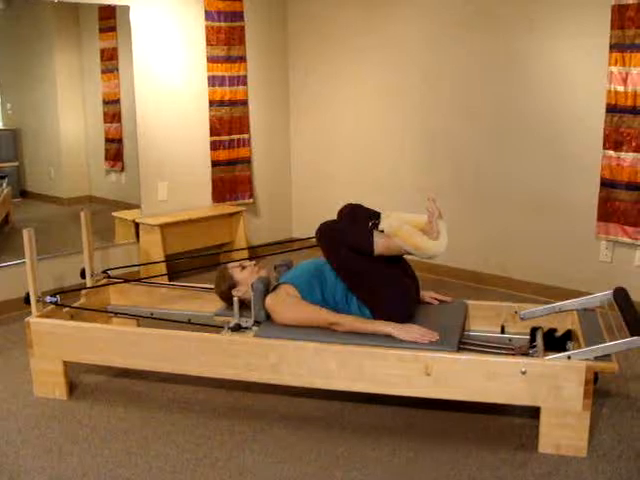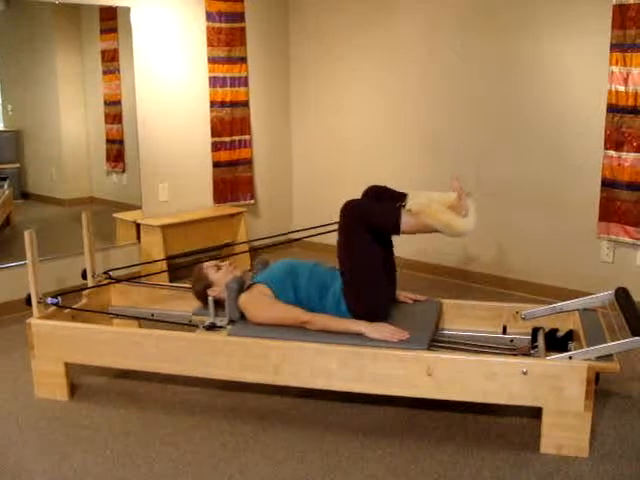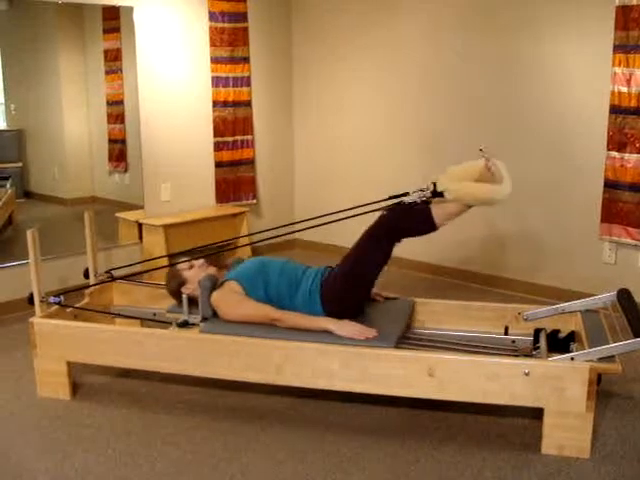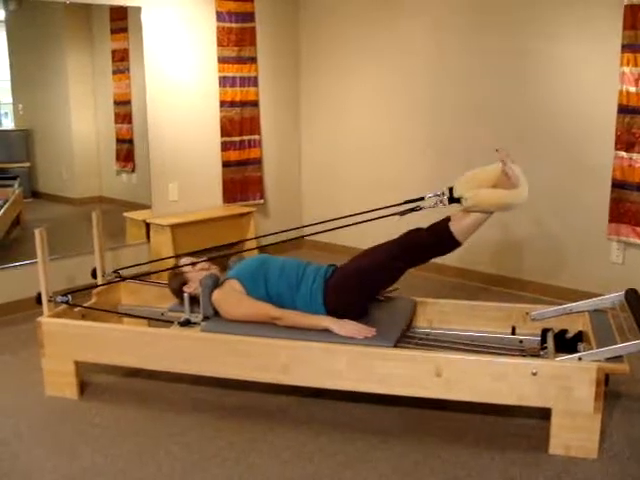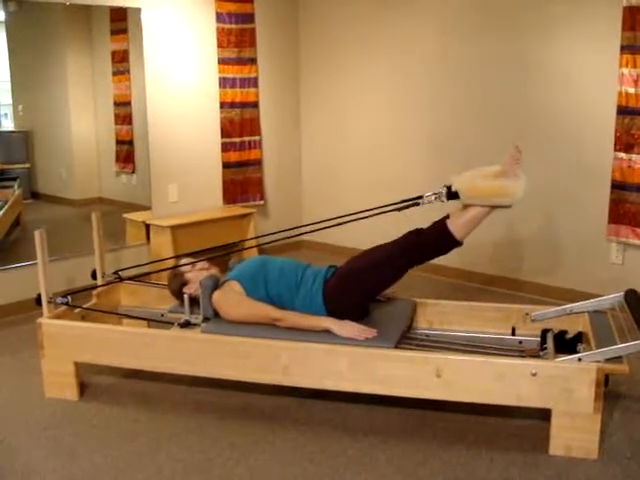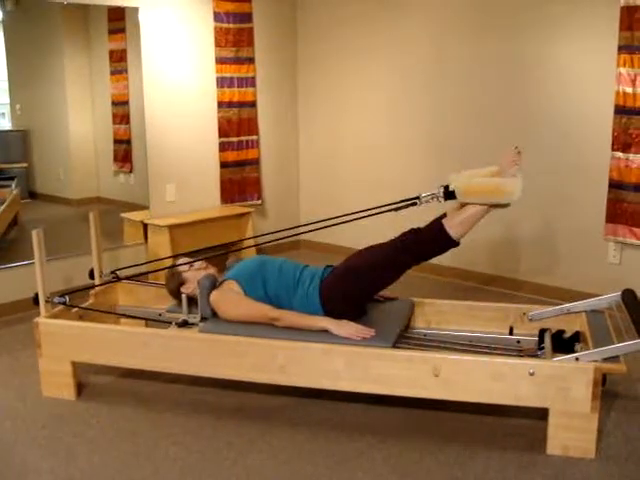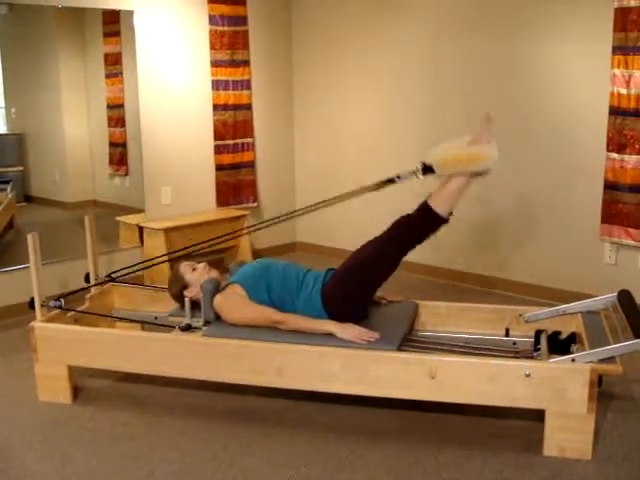
dt=0.5s
person 1, frame 1
left shoulder: (289, 280)
right shoulder: (276, 303)
right elbow: (333, 321)
left wrist: (415, 293)
right wrist: (393, 328)
right hip: (389, 305)
left knee: (349, 213)
right knee: (328, 232)
left ankle: (420, 234)
right ankle: (415, 243)
person 1, frame 2
left shoulder: (265, 280)
right shoulder: (249, 302)
right elbow: (307, 319)
left wrist: (391, 292)
right wrist: (364, 327)
left hip: (368, 291)
right hip: (362, 305)
left knee: (374, 196)
right knee: (354, 210)
left ankle: (443, 215)
right ankle: (442, 222)
person 1, frame 3
left shoulder: (238, 274)
right shoulder: (221, 299)
right elbow: (276, 316)
left wrist: (362, 287)
right wrist: (333, 324)
left hip: (329, 281)
right hip: (330, 300)
left knee: (398, 213)
right knee: (391, 222)
left ankle: (476, 188)
right ankle: (479, 193)
person 1, frame 4
left shoulder: (239, 273)
right shoulder: (223, 298)
right elbow: (276, 315)
left wrist: (371, 284)
right wrist: (332, 323)
left hip: (332, 279)
right hip: (332, 298)
left knee: (417, 240)
right knee: (411, 247)
person 1, frame 5
left shoulder: (239, 277)
right shoulder: (223, 299)
right elbow: (277, 316)
right wrist: (333, 324)
left hip: (333, 282)
right hip: (333, 299)
left knee: (417, 242)
right knee: (412, 247)
person 1, frame 6
left shoulder: (237, 275)
right shoulder: (220, 298)
right elbow: (274, 315)
right wrist: (331, 324)
left hip: (329, 280)
right hip: (330, 299)
left knee: (413, 243)
right knee: (408, 248)
person 1, frame 7
left shoulder: (241, 279)
right shoulder: (224, 304)
right elbow: (279, 319)
left wrist: (371, 291)
right wrist: (335, 327)
left hip: (330, 283)
right hip: (331, 302)
left knee: (403, 232)
right knee: (399, 235)
left ankle: (465, 172)
right ankle: (465, 172)
